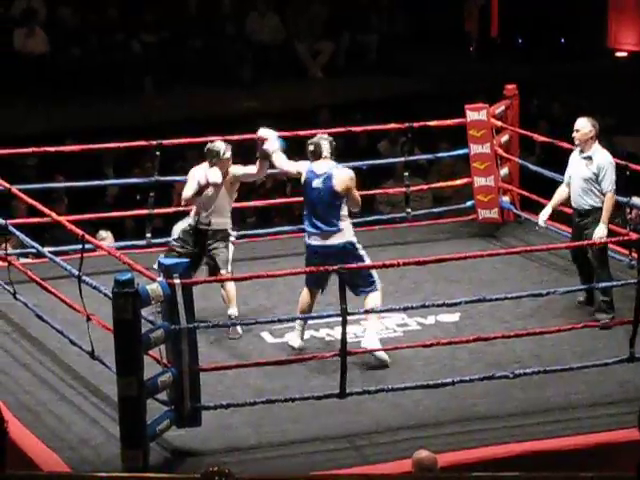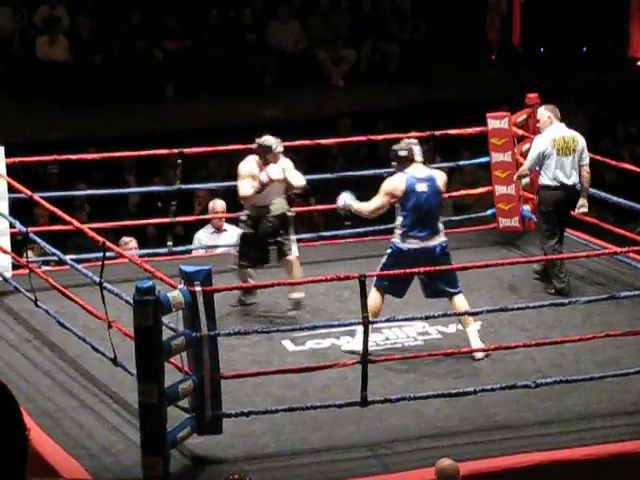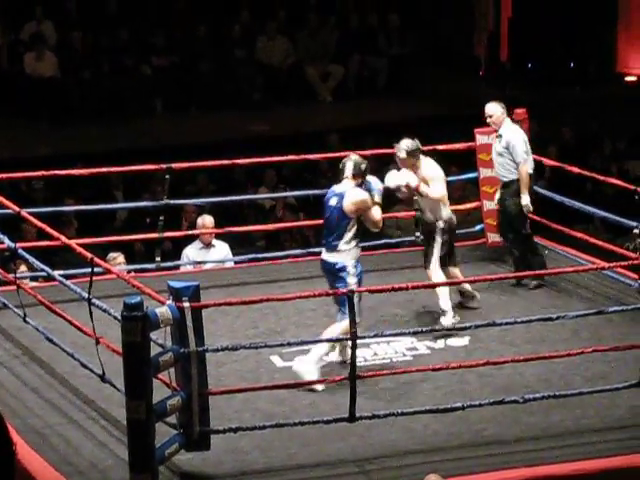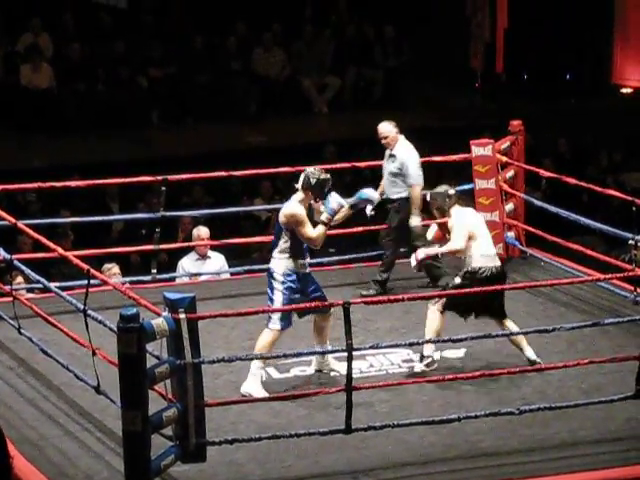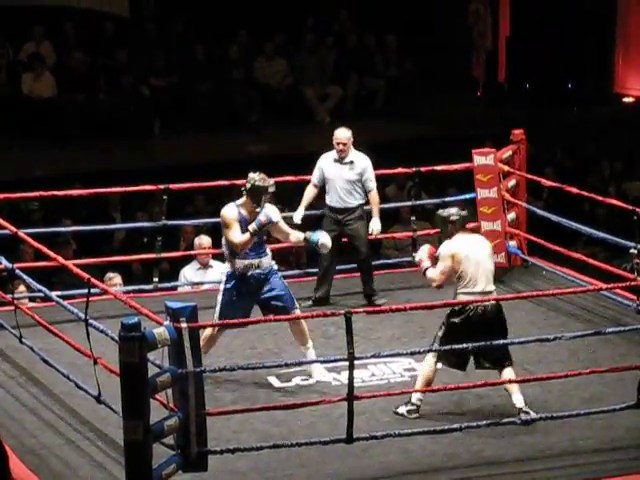
dt=1s
person 1, frame 1
left shoulder: (304, 170)
right shoulder: (345, 175)
left elbow: (280, 163)
right elbow: (356, 206)
left wrist: (272, 143)
left hip: (315, 245)
right hip: (343, 244)
left knee: (311, 289)
right knee: (371, 288)
left ankle: (297, 336)
right ankle: (371, 338)
person 1, frame 2
left shoulder: (395, 182)
right shoulder: (440, 177)
left elbow: (369, 211)
left wrist: (350, 203)
left hip: (404, 248)
right hip: (435, 247)
left knee: (378, 289)
right knee: (454, 293)
left ankle: (361, 339)
right ankle: (476, 343)
person 1, frame 3
left shoulder: (333, 191)
right shoulder: (360, 195)
right elbow: (376, 224)
right wrist: (376, 198)
left hip: (329, 258)
right hip: (345, 263)
left knee: (345, 307)
right knee: (348, 320)
left ankle: (343, 351)
right ankle: (310, 362)
person 1, frame 4
left shoulder: (306, 204)
right shoulder: (293, 209)
left elbow: (327, 219)
right elbow: (315, 241)
left wrist: (354, 202)
right wrist: (328, 214)
left hip: (300, 270)
right hip: (285, 273)
left knee: (324, 312)
right knee: (276, 326)
left ankle: (322, 359)
right ankle: (253, 380)
person 1, frame 5
left shoulder: (264, 211)
right shoulder: (230, 212)
left elbow: (287, 235)
right elbow: (238, 245)
left wrist: (308, 237)
right wrist: (258, 225)
left hip: (266, 272)
right hip: (238, 276)
left knee: (293, 314)
right knee: (219, 326)
left ankle: (311, 360)
person 2, frame 1
left shoulder: (233, 172)
right shoulder: (197, 172)
left elbow: (258, 174)
right elbow: (186, 201)
left wrist: (264, 158)
right wrist: (201, 186)
left hip: (220, 231)
right hip: (195, 228)
left knee: (223, 273)
left ankle: (233, 318)
person 2, frame 2
left shoulder: (284, 163)
right shoulder: (247, 167)
left elbow: (297, 188)
right elbow: (244, 198)
left wrist: (296, 182)
right wrist: (264, 181)
left hip: (278, 215)
right hip: (254, 218)
left knee: (290, 257)
right knee: (244, 264)
left ankle: (297, 297)
right ankle: (249, 291)
person 2, frame 3
left shoulder: (428, 169)
right shoulder: (409, 169)
left elbow: (440, 197)
right elbow: (406, 193)
left wrist: (416, 187)
right wrist: (399, 186)
left hip: (440, 222)
right hip: (430, 221)
left knee: (433, 267)
right knee: (446, 263)
left ankle: (448, 314)
right ankle: (468, 294)
person 2, frame 4
left shoulder: (457, 219)
right shoulder: (469, 213)
left elbow: (458, 246)
left wrist: (429, 251)
right wrist: (445, 238)
left hip: (478, 273)
right hip: (495, 270)
left knee: (436, 307)
right knee: (500, 318)
left ankle: (427, 357)
right ankle: (531, 356)
person 2, frame 5
left shoulder: (450, 248)
right shoulder: (484, 242)
left elbow: (437, 281)
left wrist: (425, 264)
left hip: (465, 310)
right hip: (491, 308)
left knee: (433, 354)
right knee: (502, 362)
left ankle: (413, 404)
right ankle: (521, 407)
person 3, frame 1
left shoulder: (603, 159)
right shoulder: (575, 156)
left elbow: (610, 195)
right elbow: (566, 186)
left wrist: (603, 225)
right wrist: (549, 207)
left hip: (594, 217)
right hip: (578, 215)
left knee: (599, 263)
right knee: (578, 258)
left ankle: (605, 309)
right ankle: (590, 295)
person 3, frame 2
left shoulder: (542, 140)
right shoulder: (577, 137)
left elbow: (527, 169)
right elbow: (585, 171)
left wrist: (517, 176)
right wrist: (584, 197)
left hip: (549, 193)
right hip: (570, 192)
left knee: (550, 239)
right knee: (557, 235)
left ankle: (560, 284)
right ankle: (546, 270)
person 3, frame 3
left shoulder: (513, 133)
right shoulder: (500, 134)
left elbow: (523, 165)
left wrist: (525, 194)
right wrist: (500, 190)
left hip: (517, 186)
right hip: (508, 186)
left knee: (521, 231)
right knee: (506, 231)
left ankle: (538, 271)
right ankle: (522, 271)
person 3, frame 4
left shoulder: (407, 153)
right shoulder: (390, 151)
left elbow: (416, 187)
left wrist: (415, 214)
left hip: (403, 204)
right hip: (396, 203)
left knee: (390, 244)
right knee: (414, 242)
left ankle: (379, 284)
right ankle: (436, 273)
person 3, frame 5
left shoulder: (362, 161)
right shoulder: (325, 160)
left elbow: (372, 191)
right elbow: (314, 186)
left wrist: (376, 217)
right wrist: (301, 208)
left hip: (354, 214)
right hip: (332, 214)
left knee: (364, 256)
right knee: (327, 257)
left ankle: (371, 295)
right ankle: (320, 296)
